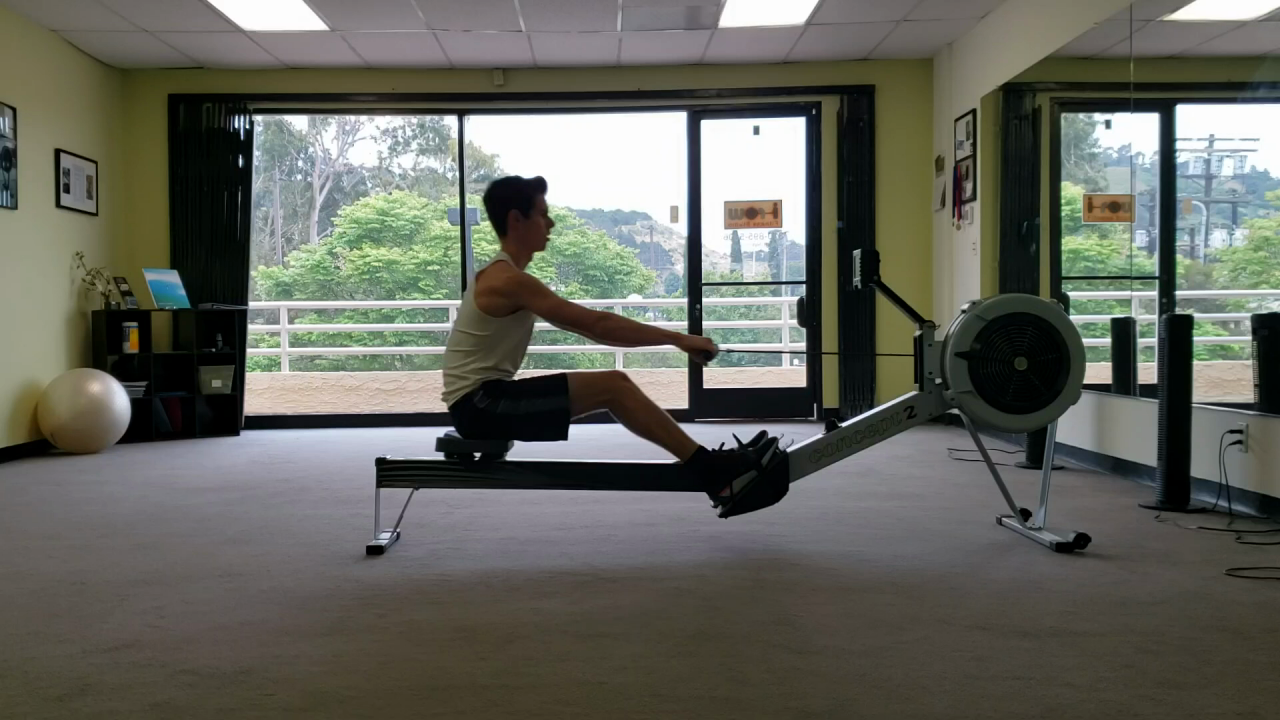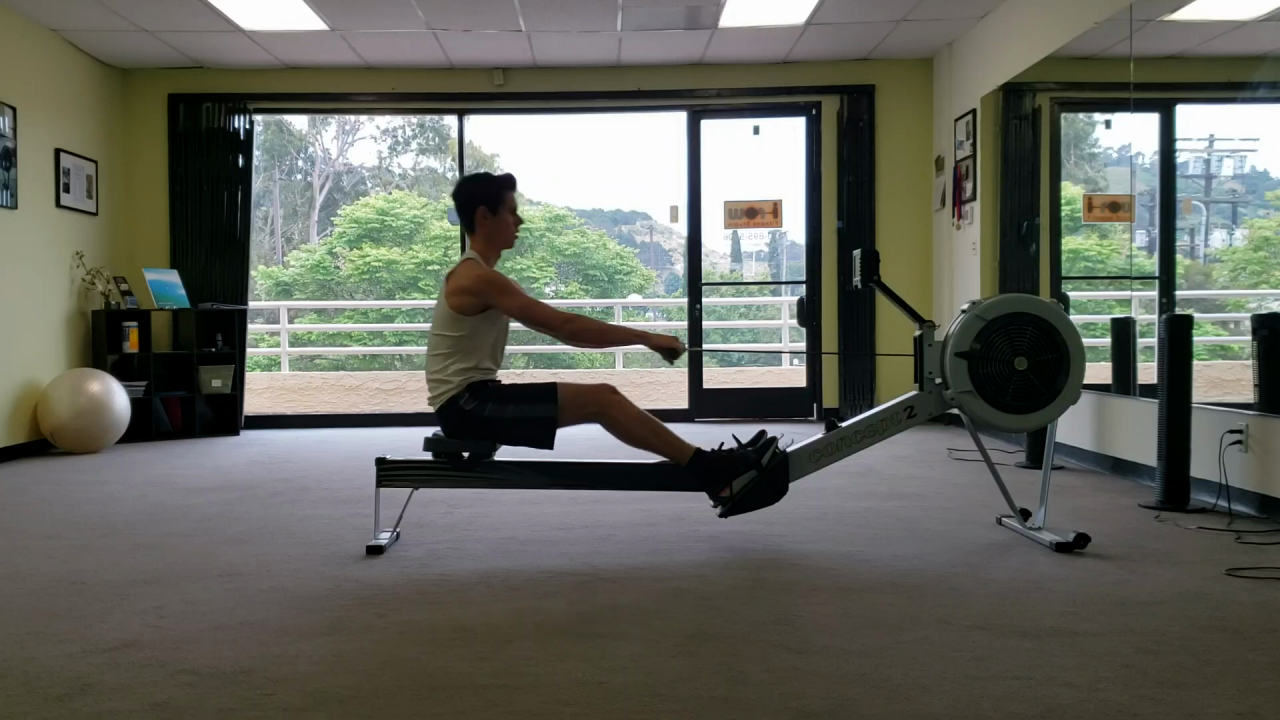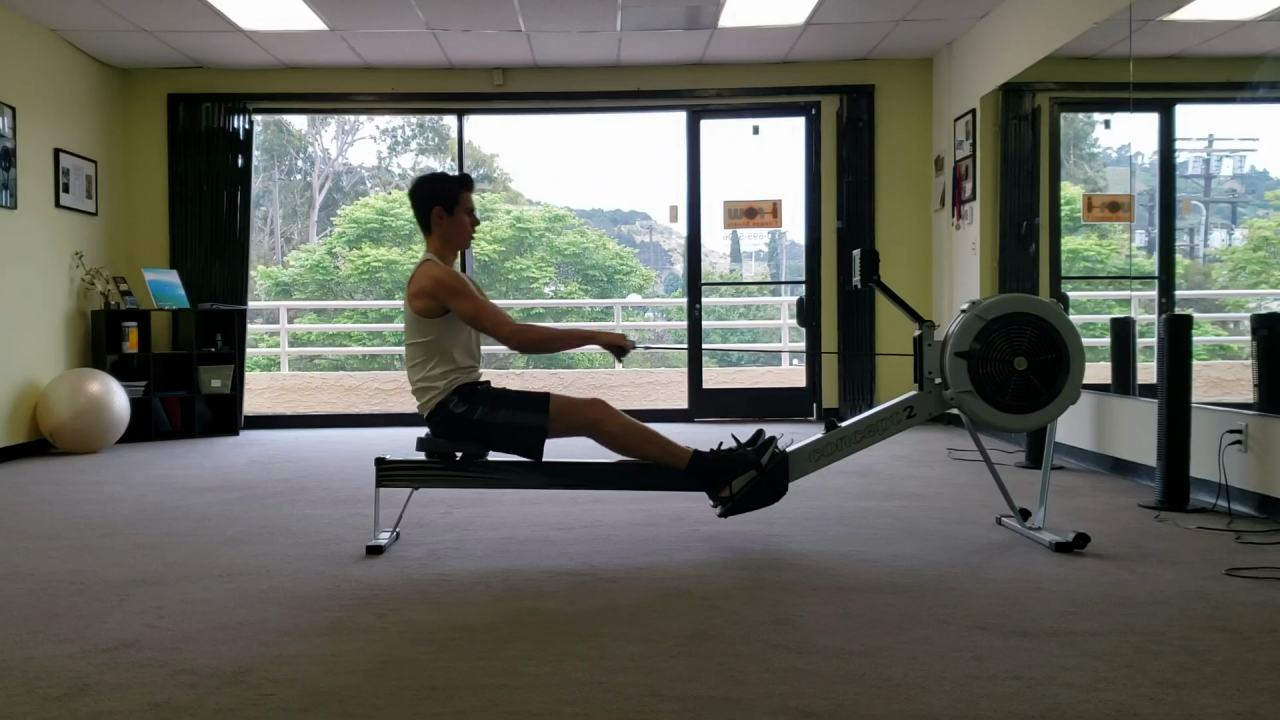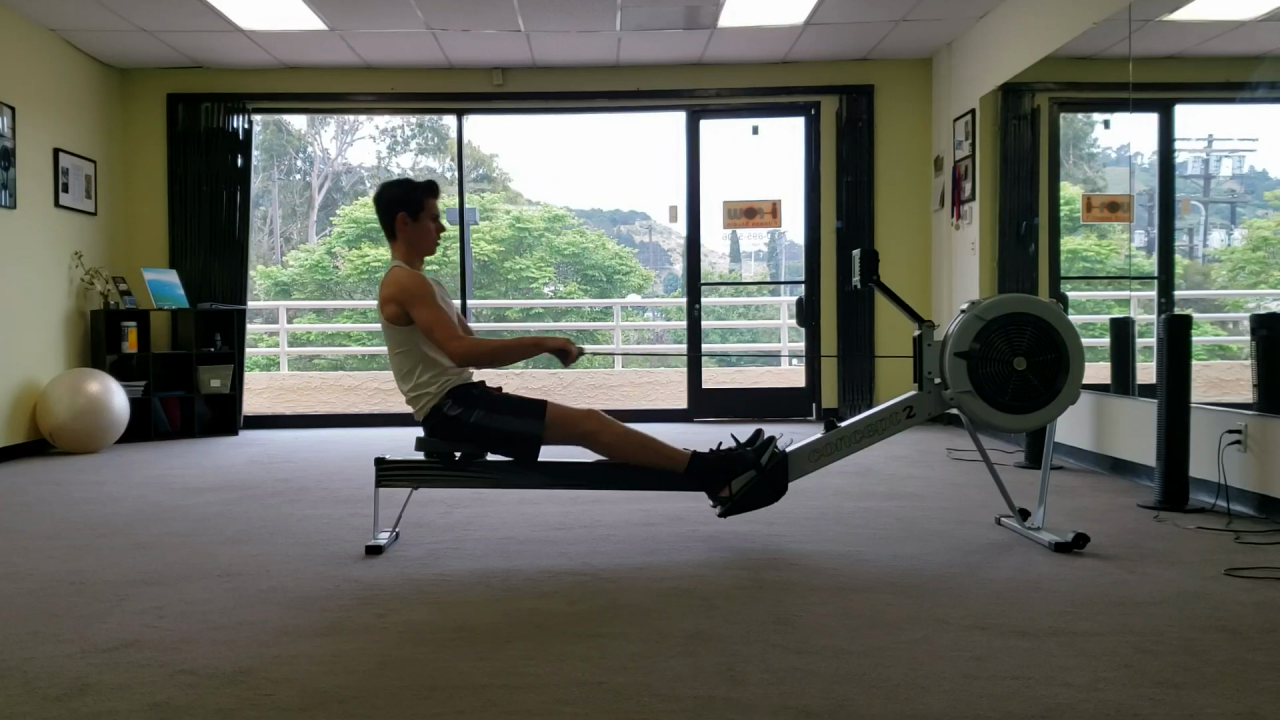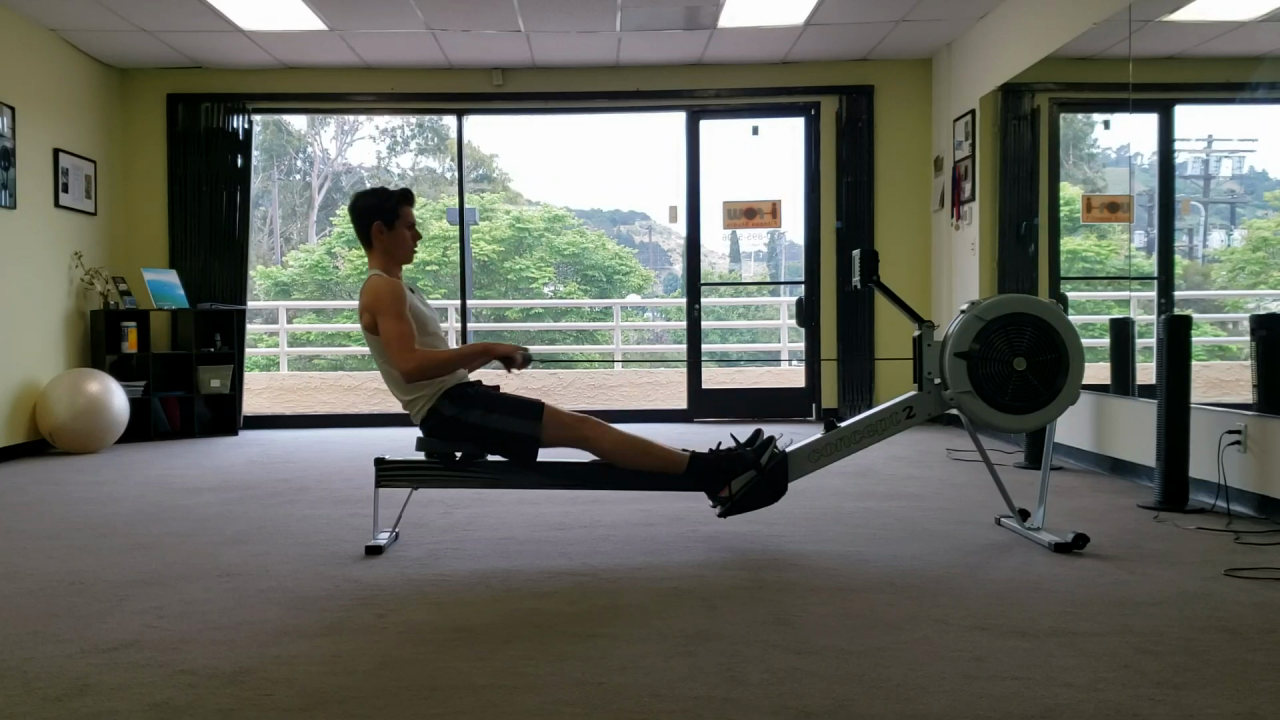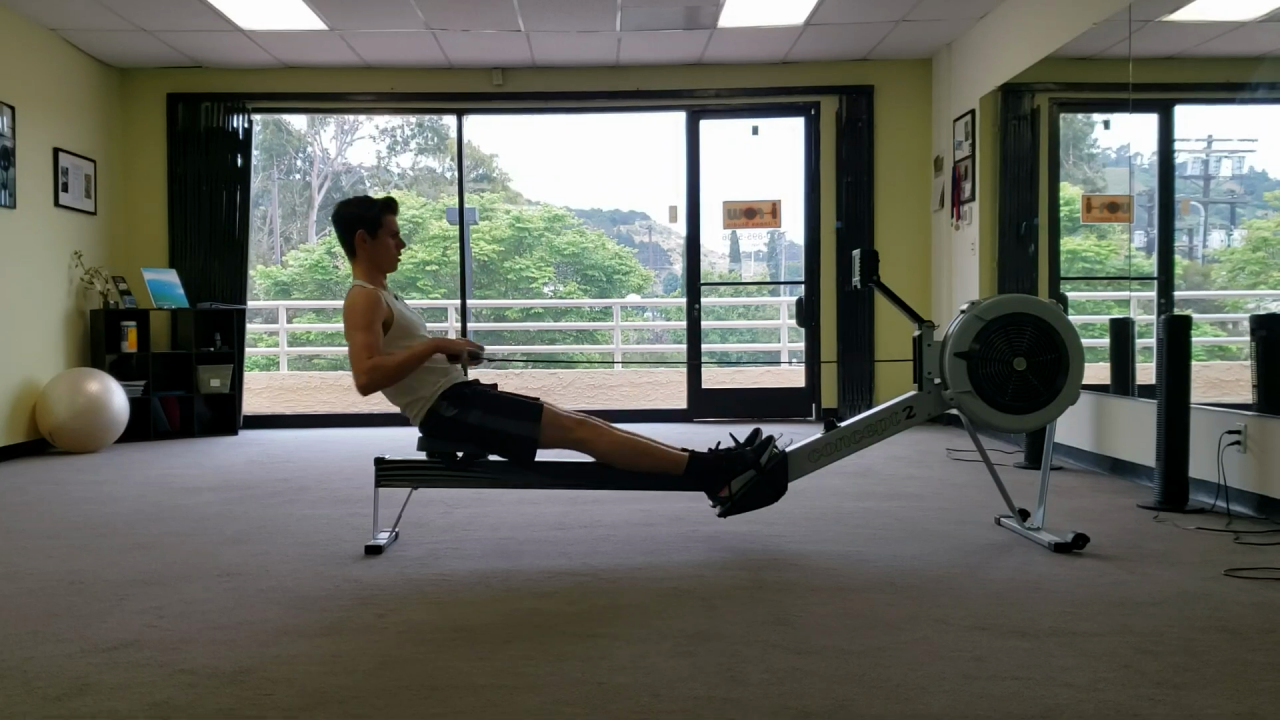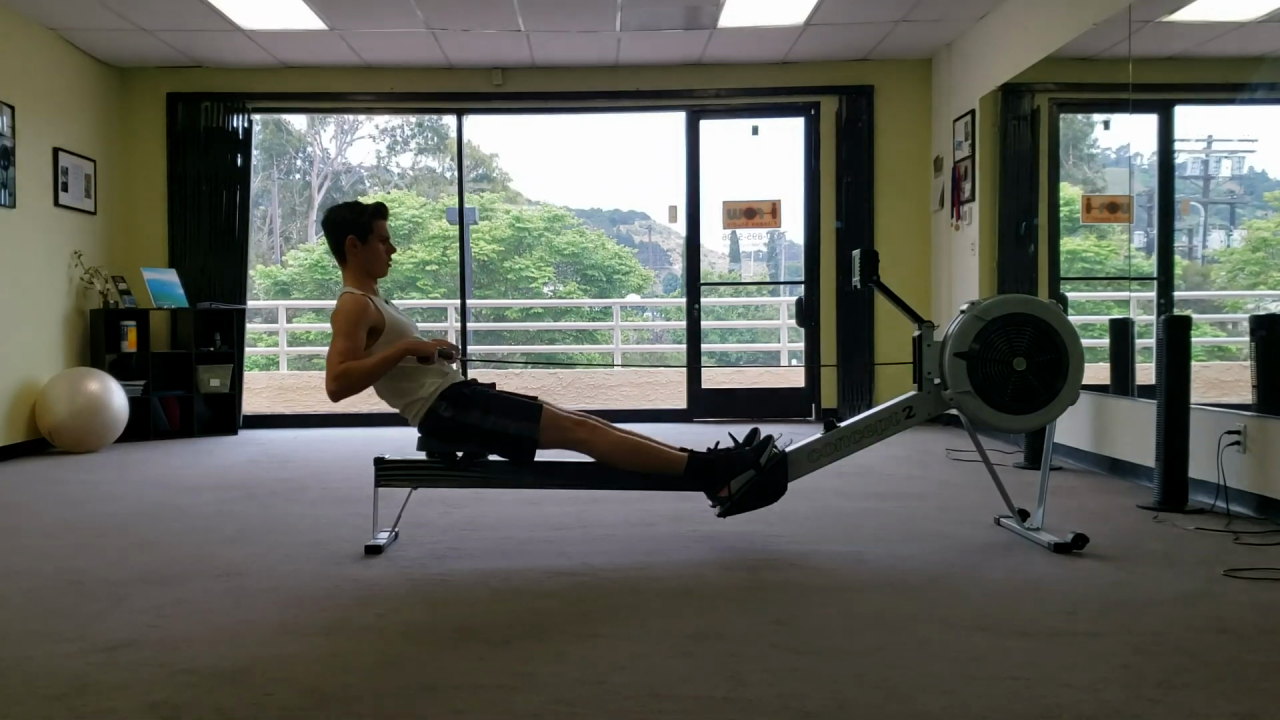
dt=0.1s
person 1, frame 1
left shoulder: (508, 273)
right shoulder: (506, 279)
left elbow: (587, 321)
right elbow: (594, 325)
left wrist: (668, 337)
right wrist: (680, 340)
left hip: (489, 398)
right hip: (478, 404)
left knee: (613, 388)
right knee: (614, 385)
left ankle: (711, 465)
right ankle: (713, 470)
person 1, frame 2
left shoulder: (480, 273)
right shoulder: (476, 276)
left elbow: (560, 325)
right elbow: (564, 326)
left wrist: (640, 336)
right wrist: (648, 338)
left hip: (476, 400)
right hip: (466, 406)
left knee: (602, 401)
right knee: (603, 398)
left ankle: (708, 467)
right ankle: (710, 470)
person 1, frame 3
left shoulder: (443, 276)
right shoulder: (438, 277)
left elbow: (506, 333)
right elbow: (519, 337)
left wrist: (583, 337)
right wrist: (597, 337)
left hip: (467, 402)
right hip: (455, 408)
left knee: (593, 413)
right knee: (591, 414)
left ankle: (709, 467)
right ankle: (712, 472)
person 1, frame 4
left shoulder: (417, 282)
right shoulder: (404, 283)
left elbow: (467, 346)
right elbow: (465, 352)
left wrist: (544, 344)
right wrist: (542, 343)
left hip: (460, 402)
right hip: (449, 410)
left knee: (585, 422)
right knee: (585, 425)
left ankle: (709, 467)
right ankle: (709, 472)
person 1, frame 5
left shoulder: (398, 288)
right shoulder: (382, 291)
right elbow: (412, 368)
left wrist: (477, 350)
right wrist: (491, 350)
left hip: (461, 399)
right hip: (448, 410)
left knee: (584, 424)
right knee: (581, 430)
left ankle: (707, 466)
right ankle: (709, 473)
person 1, frame 6
left shoulder: (381, 296)
right shoulder: (365, 300)
right elbow: (367, 379)
left wrist: (451, 350)
right wrist: (435, 345)
left hip: (456, 398)
right hip: (445, 410)
left knee: (584, 422)
right knee: (577, 431)
left ankle: (704, 464)
right ankle: (706, 471)
person 1, frame 7
left shoulder: (372, 301)
right shoulder: (354, 307)
right elbow: (338, 384)
left wrist: (430, 351)
right wrist: (407, 346)
left hip: (457, 396)
right hip: (445, 410)
left knee: (582, 421)
right knee: (576, 431)
left ankle: (705, 464)
right ankle: (707, 472)
